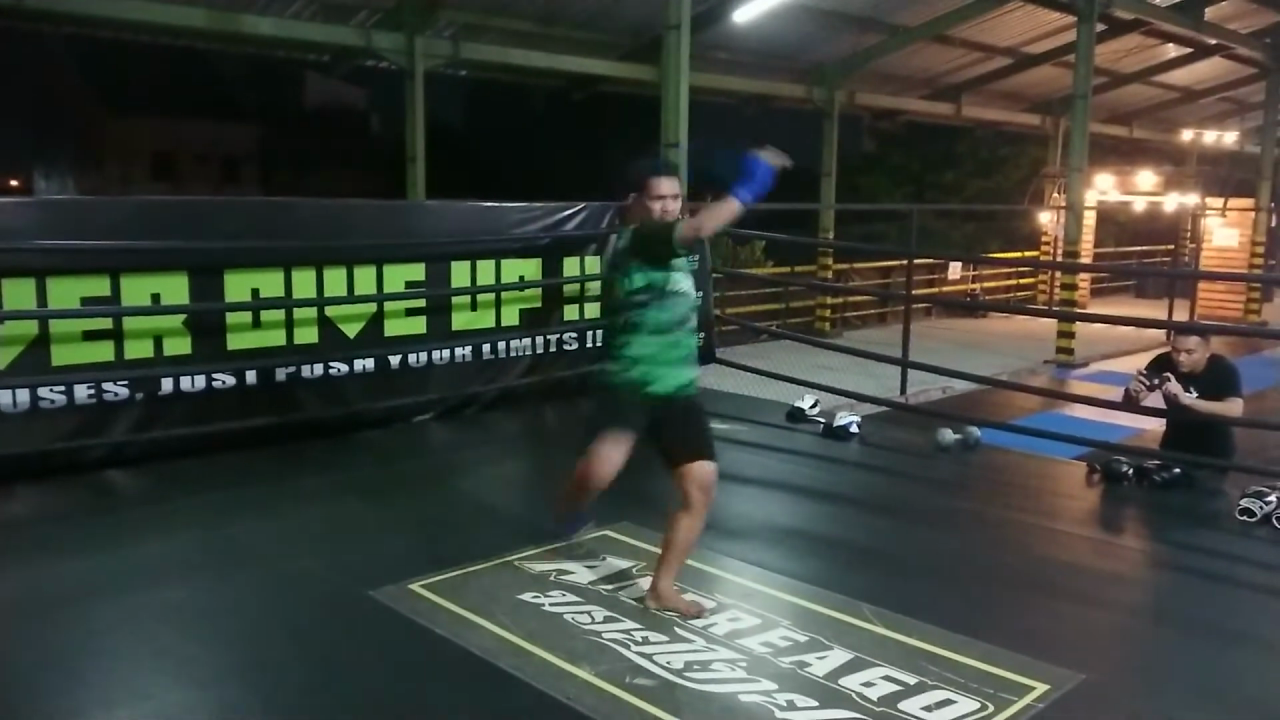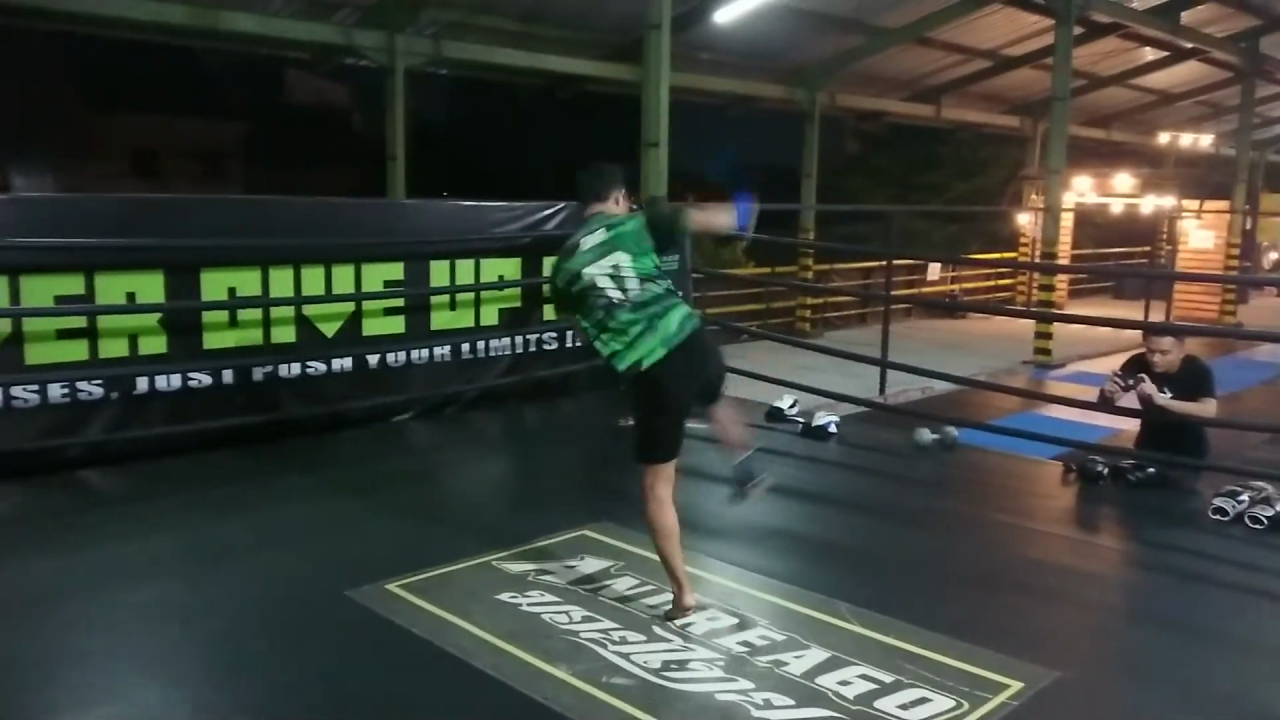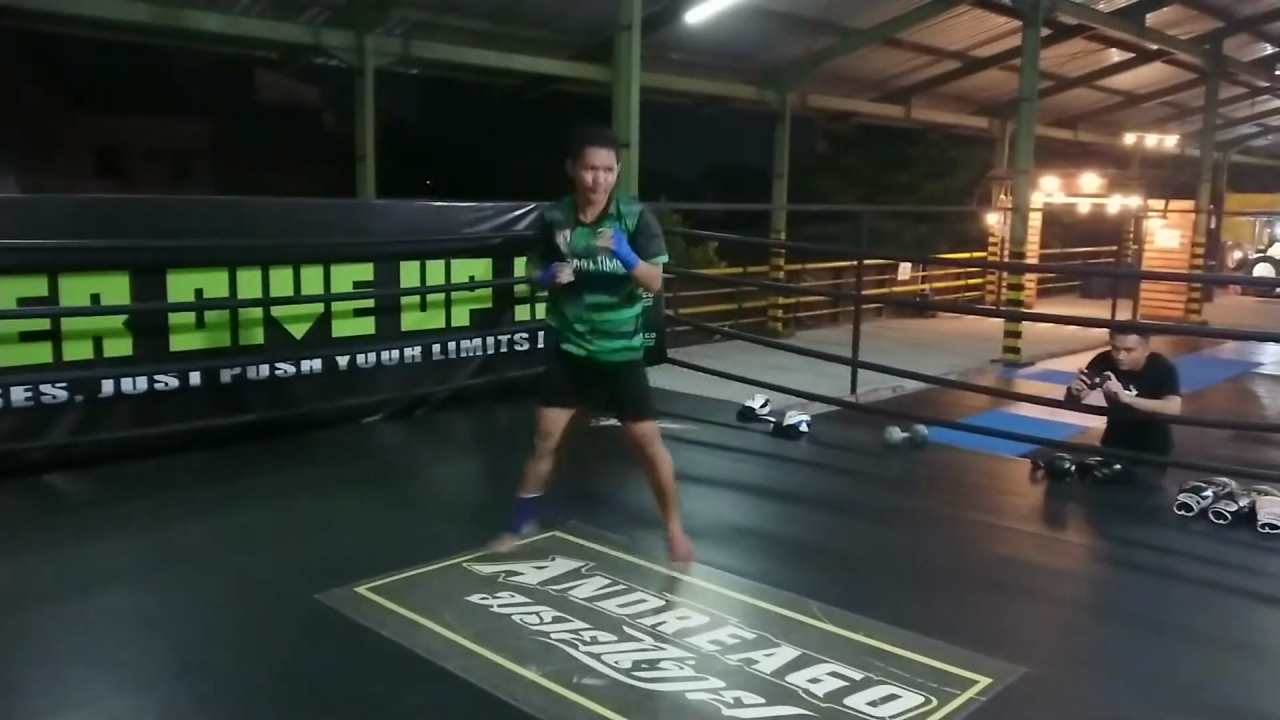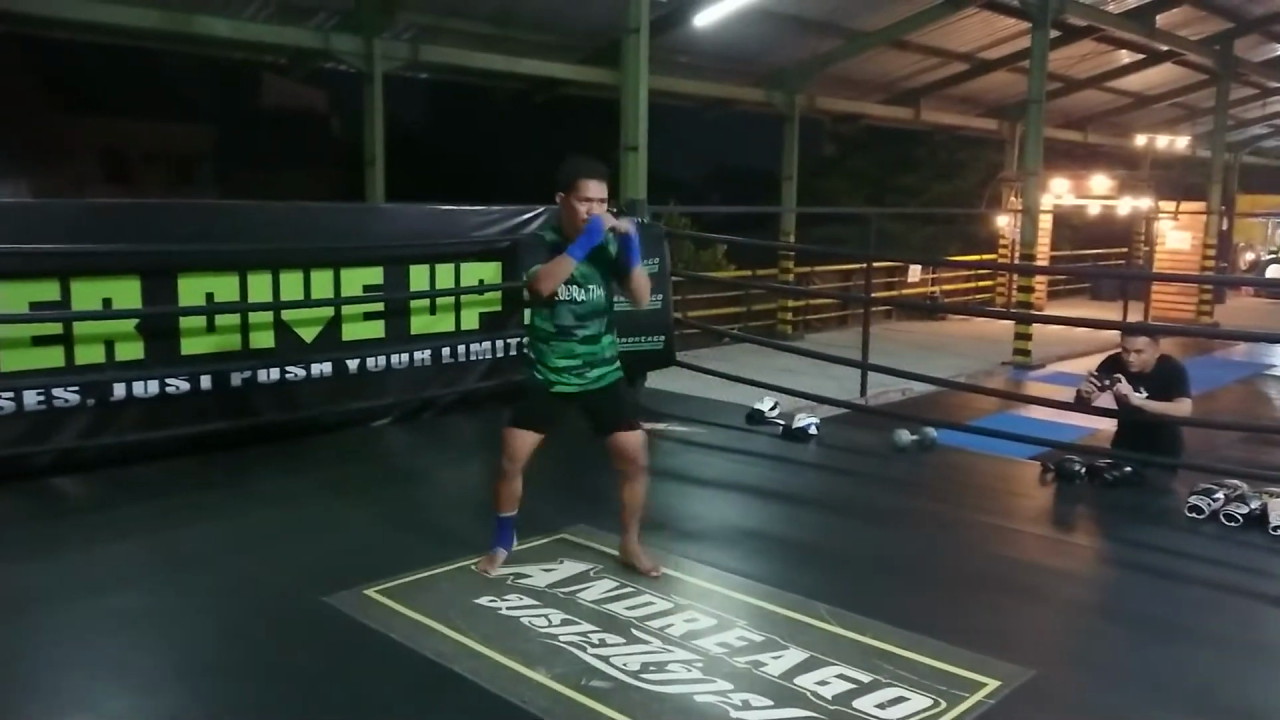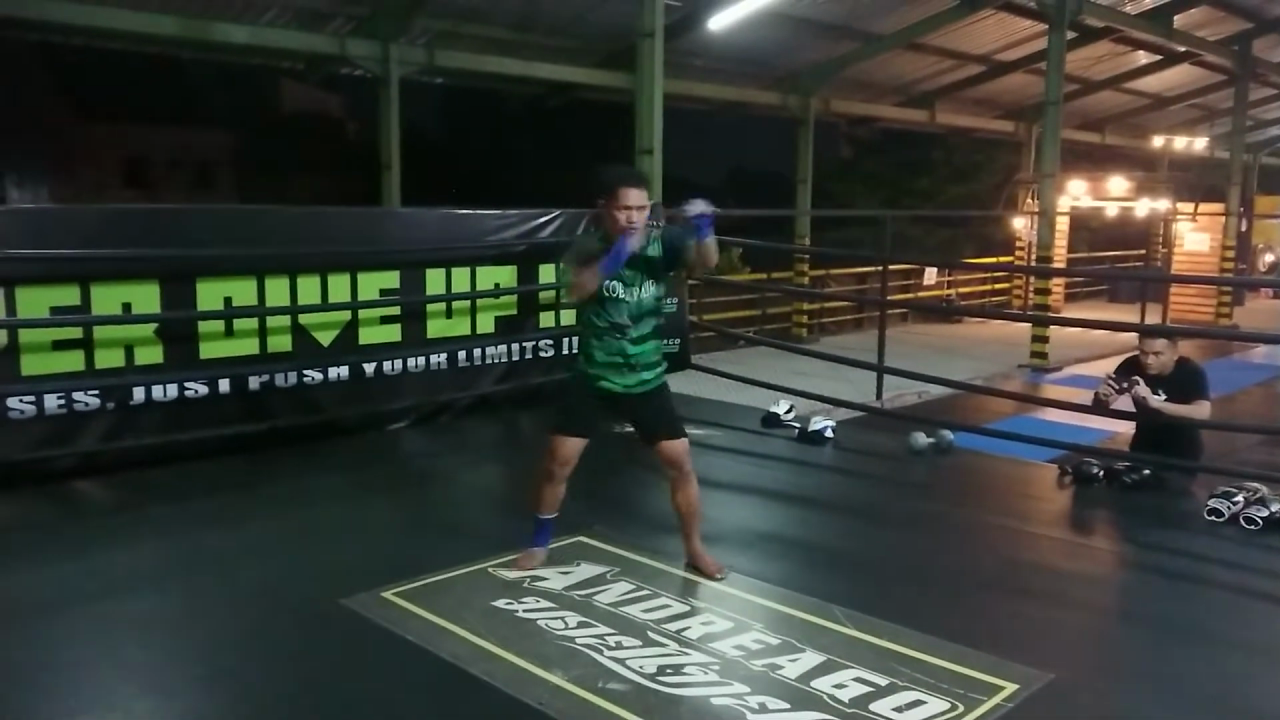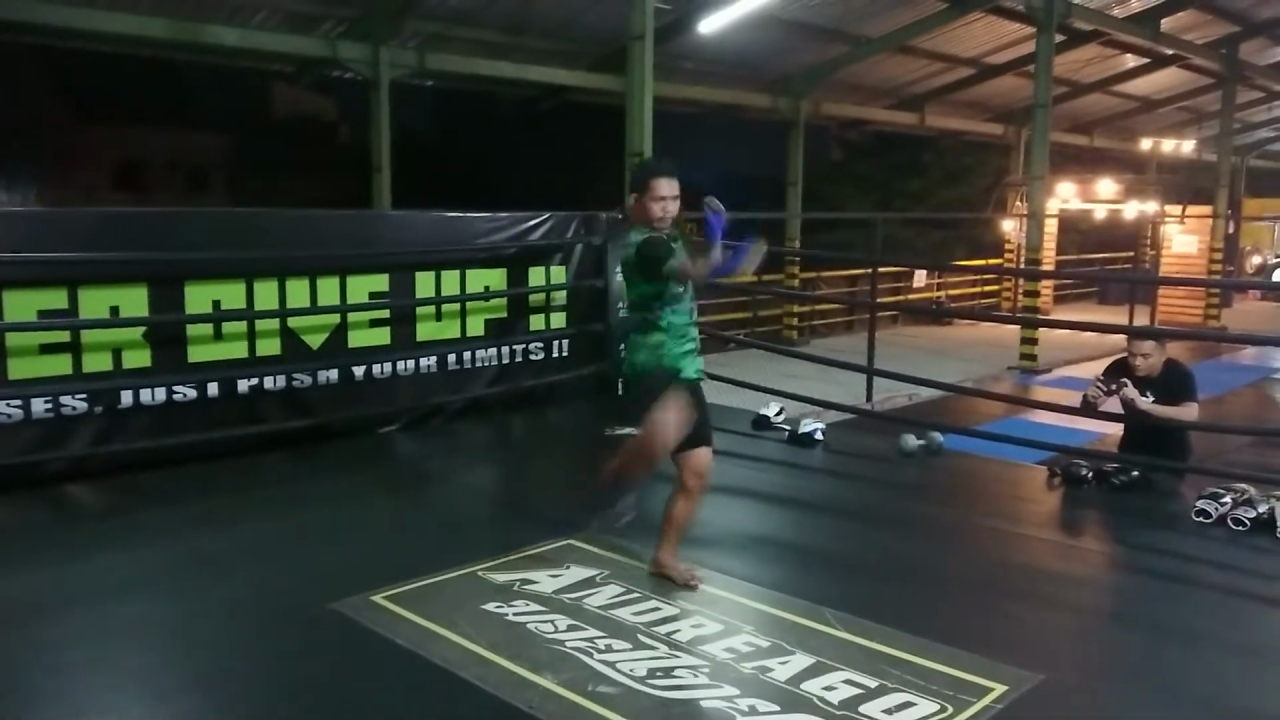
dt=0.5s
person 1, frame 1
left shoulder: (674, 259)
right shoulder: (640, 239)
right elbow: (694, 229)
right wrist: (748, 186)
left hip: (678, 390)
right hip: (635, 382)
left knee: (701, 488)
right knee: (599, 473)
left ankle: (664, 587)
right ankle: (572, 516)
person 1, frame 2
left shoulder: (563, 264)
right shoulder: (634, 224)
left elbow: (574, 321)
right elbow: (704, 220)
right wrist: (739, 213)
left hip: (649, 376)
right hip: (687, 346)
left knee: (657, 487)
right knee: (714, 404)
left ankle: (682, 591)
right ankle: (747, 467)
person 1, frame 3
left shoulder: (635, 217)
right shoulder: (554, 219)
left elbow: (653, 281)
right elbow: (536, 278)
left wrist: (623, 251)
right wrist: (551, 276)
left hip: (621, 351)
right hip: (571, 350)
left knee: (647, 442)
right knee: (545, 437)
left ankle: (672, 525)
right ankle: (524, 518)
person 1, frame 4
left shoulder: (610, 242)
right shoulder: (542, 242)
left elbow: (640, 298)
right elbow: (542, 286)
left wrist: (631, 247)
right wrist: (584, 242)
left hip: (602, 376)
right hip: (549, 378)
left knee: (634, 459)
right knee: (512, 459)
left ankle: (630, 543)
right ankle: (502, 541)
person 1, frame 5
left shoulder: (660, 243)
right shoulder: (588, 246)
left elbow: (705, 263)
right elbow: (577, 289)
left wrist: (701, 225)
right wrist: (617, 254)
left hip: (646, 381)
right hip: (593, 379)
left knee: (680, 465)
right knee: (558, 463)
left ankle: (694, 549)
right ankle: (541, 540)
person 1, frame 6
left shoulder: (667, 241)
right shoulder: (644, 245)
left elbow: (703, 267)
right elbow: (692, 270)
left wrist: (713, 228)
right wrist: (718, 257)
left hip: (683, 371)
right hip: (654, 366)
left knee: (697, 474)
right knee: (665, 432)
left ankle: (665, 556)
right ankle: (615, 482)
